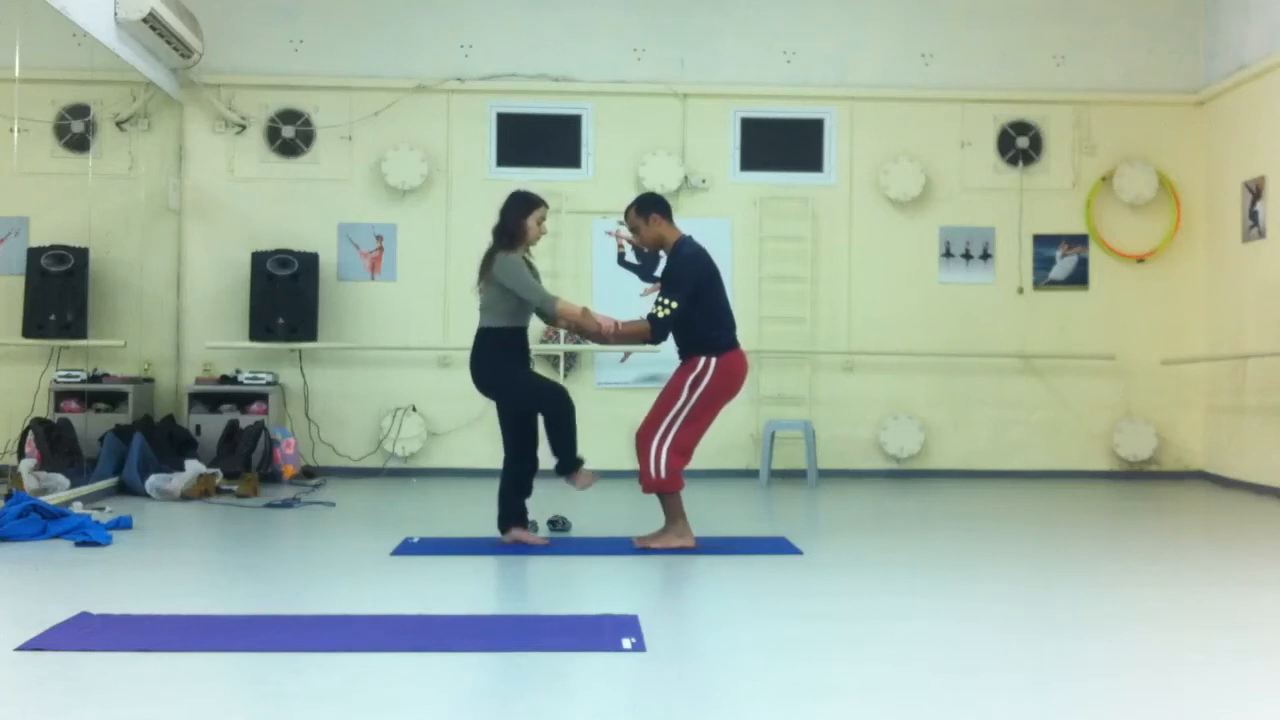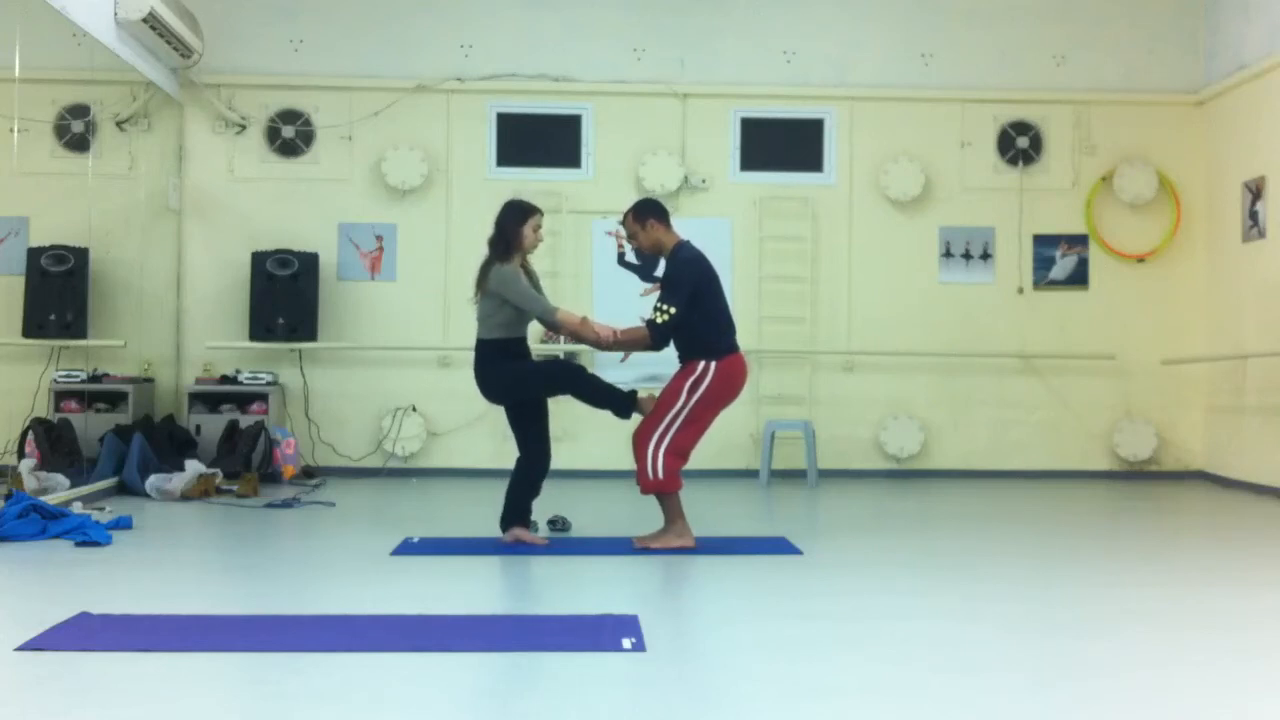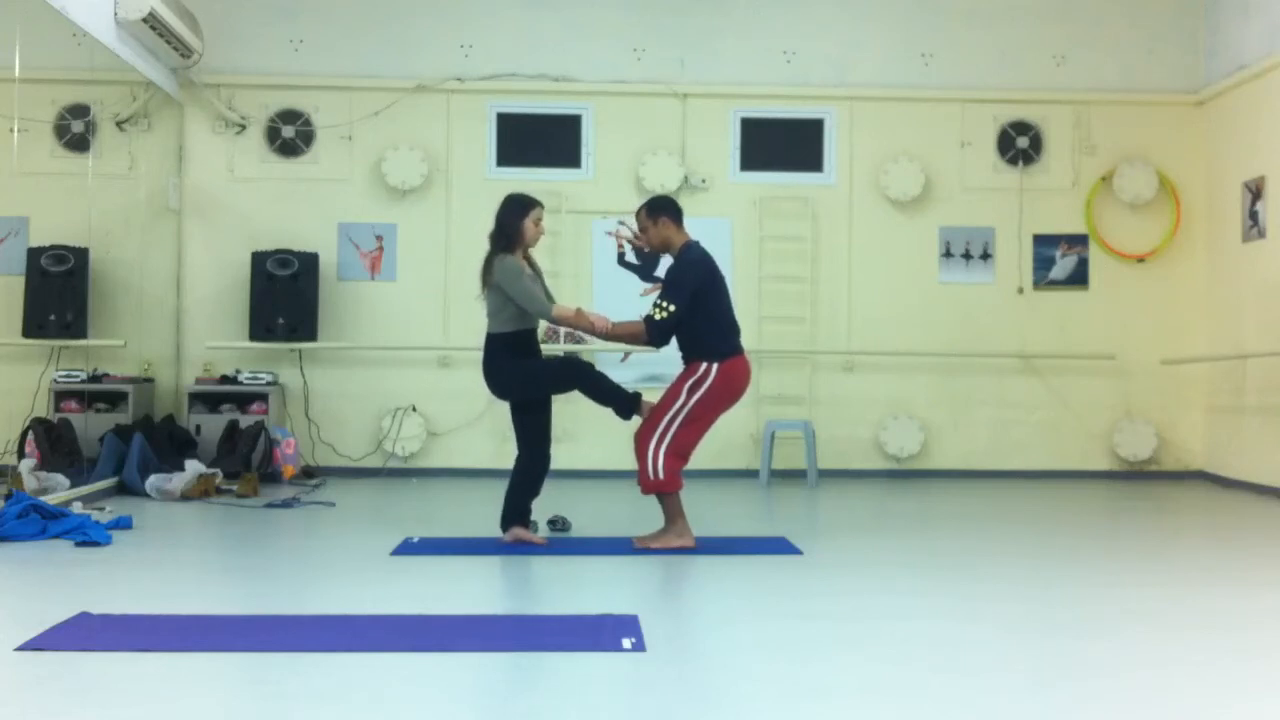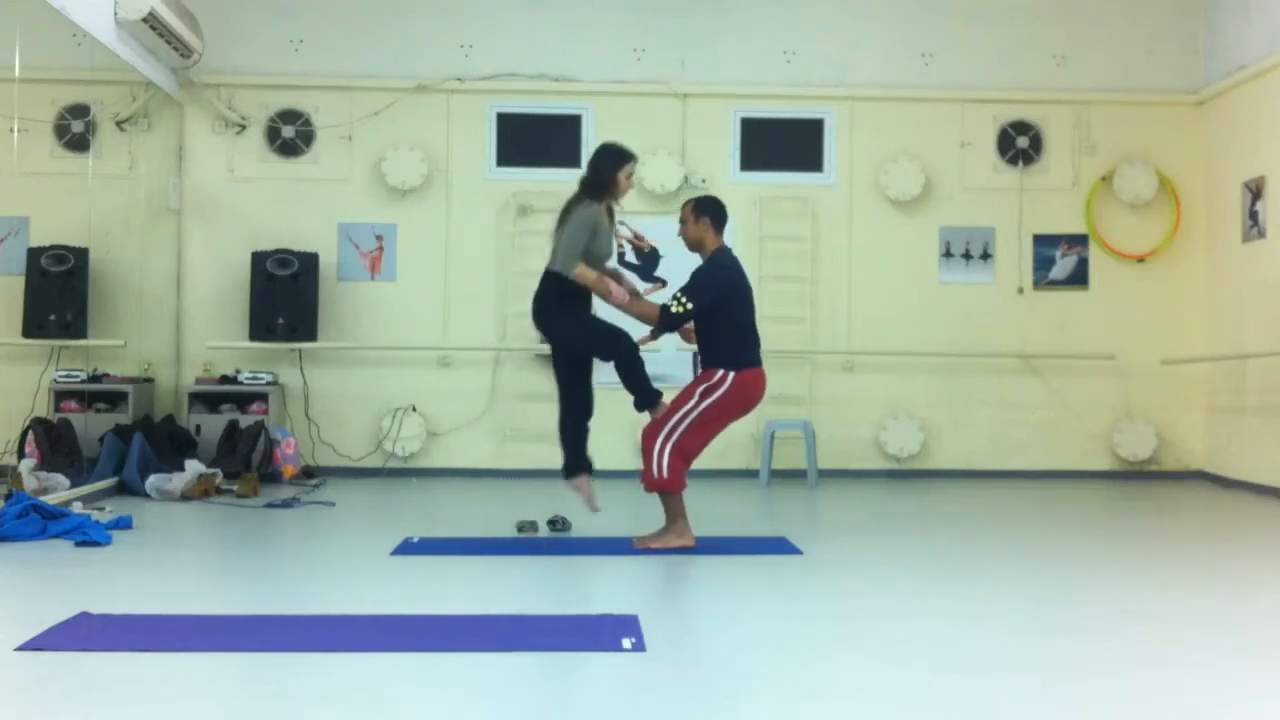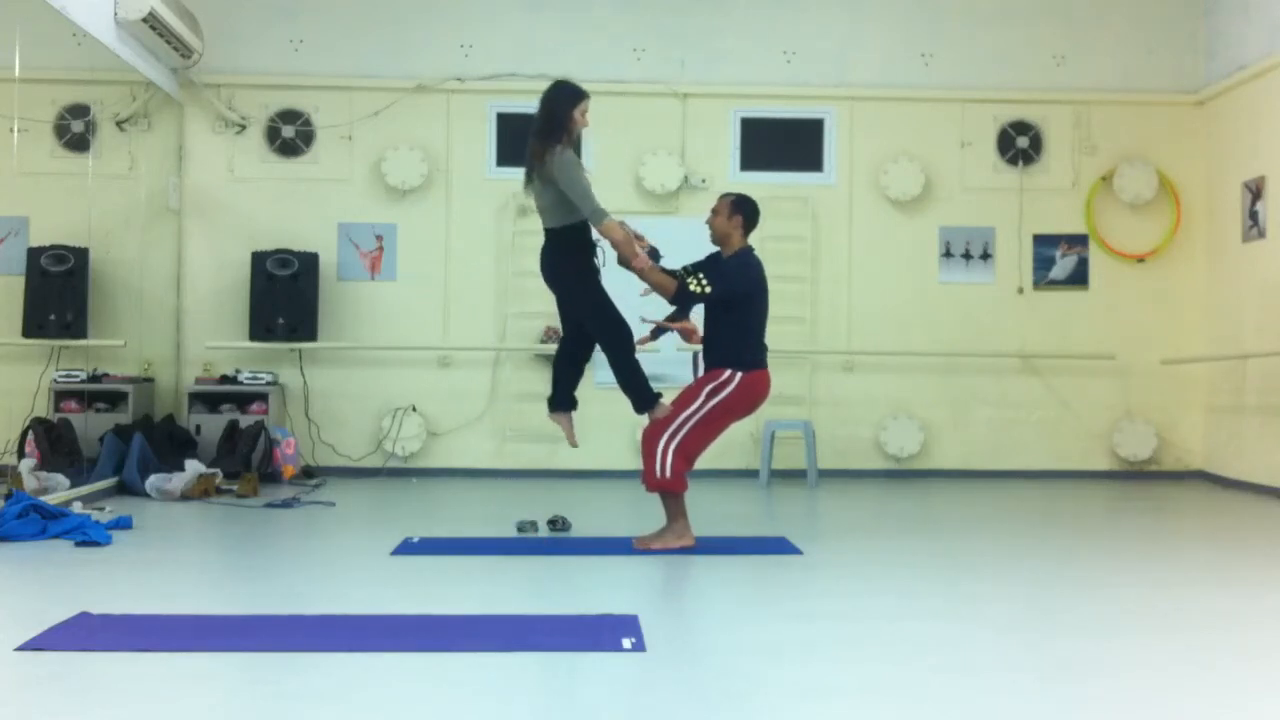
dt=1s
person 1, frame 1
left shoulder: (522, 262)
right shoulder: (504, 260)
left elbow: (545, 312)
right elbow: (544, 300)
left wrist: (585, 325)
right wrist: (590, 317)
left hip: (513, 357)
right hip: (493, 359)
left knee: (522, 446)
right knee: (556, 399)
left ankle: (513, 524)
right ankle: (570, 467)
person 1, frame 2
left shoulder: (525, 272)
right shoulder: (500, 272)
left elbow: (548, 319)
right elbow: (544, 310)
left wrist: (586, 332)
right wrist: (589, 325)
left hip: (517, 364)
right hip: (495, 368)
left knee: (537, 452)
right knee: (567, 375)
left ankle: (514, 524)
right ankle: (633, 404)
person 1, frame 3
left shoulder: (527, 265)
right shoulder: (504, 264)
left elbow: (550, 308)
right elbow: (540, 308)
left wrist: (586, 322)
right wrist: (586, 317)
left hip: (526, 359)
right hip: (505, 363)
left knee: (535, 452)
right knee: (576, 371)
left ankle: (514, 524)
right ankle: (638, 407)
person 1, frame 4
left shoulder: (604, 212)
right shoulder: (587, 211)
right elbow: (565, 262)
left wrist: (616, 278)
right wrist: (605, 286)
left hip: (572, 307)
right hip: (555, 306)
left knee: (576, 396)
right knee: (619, 343)
left ankle: (577, 470)
right ankle: (654, 406)
person 1, frame 5
left shoulder: (548, 154)
right shoulder: (560, 158)
right elbow: (590, 209)
left wrist: (619, 231)
right wrist: (626, 246)
left hip: (565, 255)
right hip: (568, 259)
left knee: (579, 335)
right knee: (614, 333)
left ankle: (561, 406)
right ankle: (650, 405)
person 2, frame 1
left shoulder: (686, 259)
right shoulder: (684, 257)
left elbow: (657, 327)
right elbow: (660, 328)
left wrist: (608, 330)
right wrist: (611, 333)
left hip: (714, 365)
right hip: (709, 363)
left knee: (657, 442)
right knee: (655, 441)
left ankle: (679, 531)
right ankle: (675, 528)
person 2, frame 2
left shoulder: (684, 263)
right shoulder: (683, 260)
left elbow: (658, 332)
right elbow: (661, 333)
left wrist: (609, 337)
right wrist: (613, 340)
left hip: (713, 369)
right hip: (709, 367)
left knee: (653, 443)
right knee: (654, 442)
left ankle: (678, 530)
right ankle: (675, 528)
person 2, frame 3
left shoulder: (689, 264)
right shoulder: (692, 260)
left elbow: (656, 329)
right elbow: (663, 331)
left wrist: (602, 329)
right wrist: (610, 330)
left hip: (716, 370)
right hip: (716, 368)
left knee: (655, 443)
right knee: (656, 441)
left ankle: (678, 531)
right ankle: (674, 528)
person 2, frame 4
left shoulder: (716, 270)
right shoulder: (721, 266)
left elbow: (669, 319)
right elbow: (682, 318)
left wrist: (620, 299)
right wrist: (632, 296)
left hip: (732, 379)
right hip: (732, 376)
left knee: (660, 440)
right knee: (664, 439)
left ankle: (679, 530)
right ankle: (676, 527)
person 2, frame 5
left shoulder: (742, 268)
right shoulder: (721, 262)
left elbow: (682, 294)
right elbow: (674, 278)
left wrist: (640, 266)
right wrist: (634, 255)
left hip: (739, 379)
right hip: (729, 376)
left knee: (663, 439)
right knee: (665, 438)
left ankle: (679, 530)
right ankle: (675, 527)
